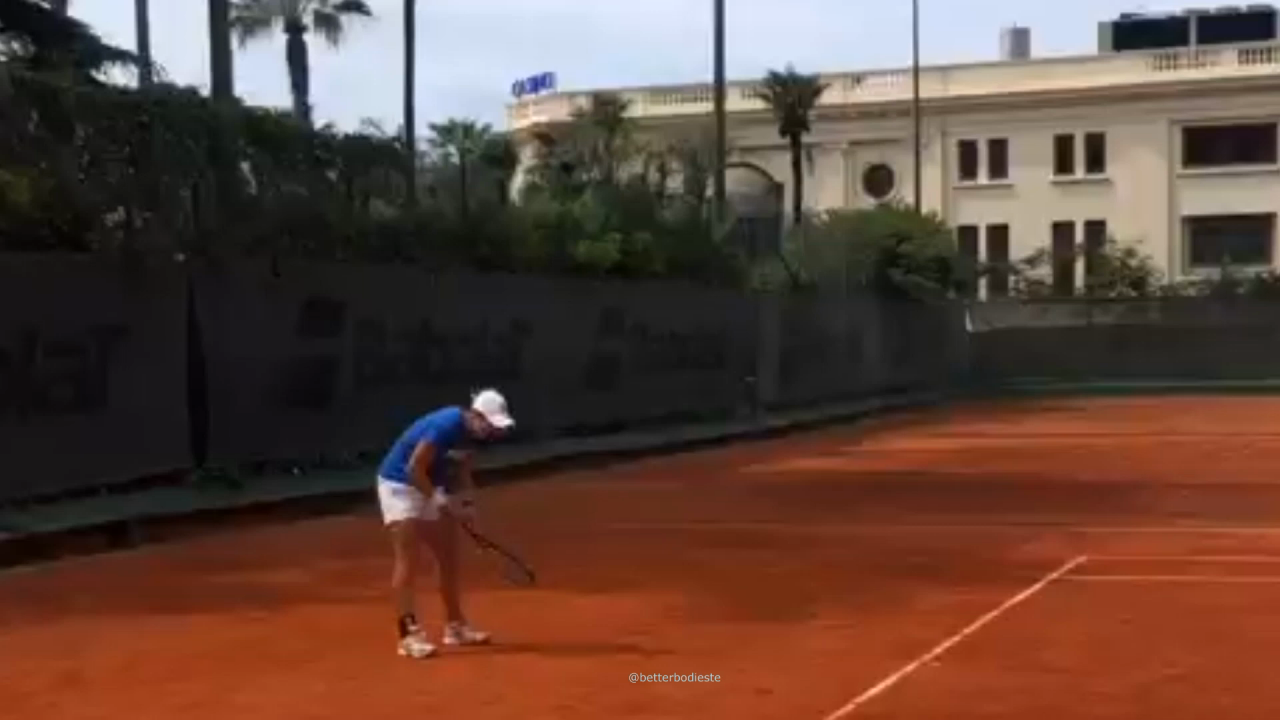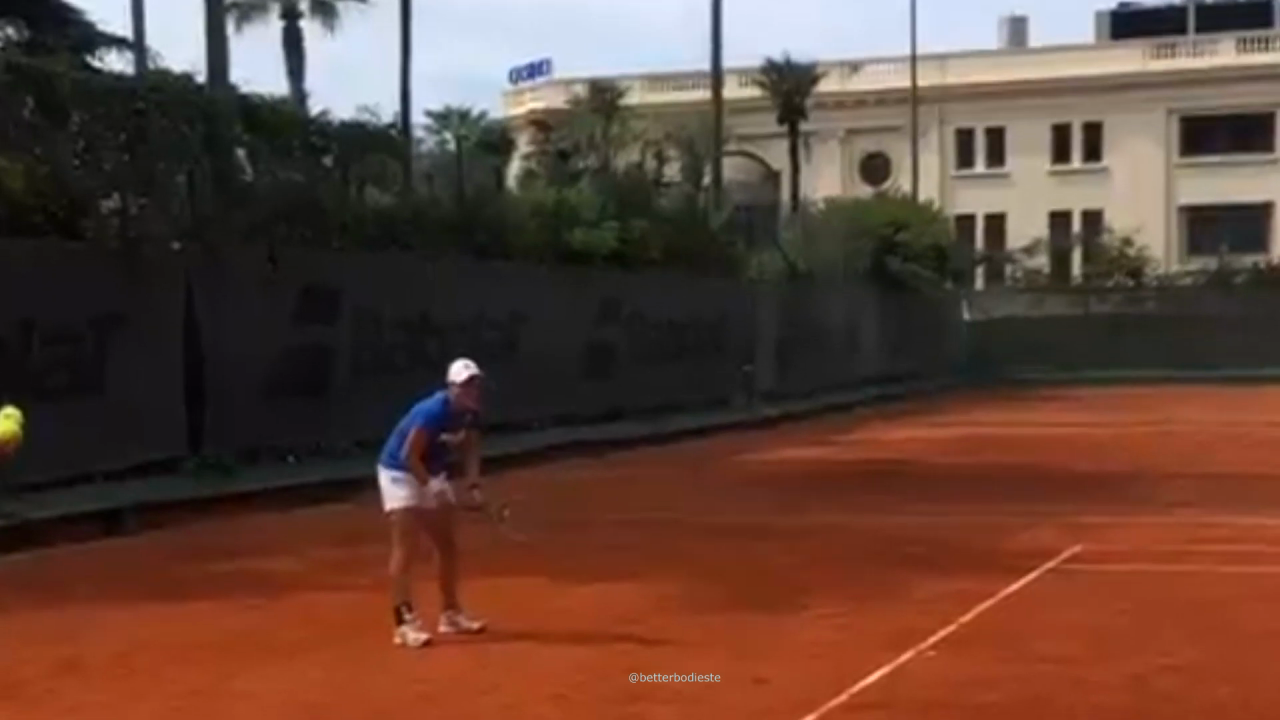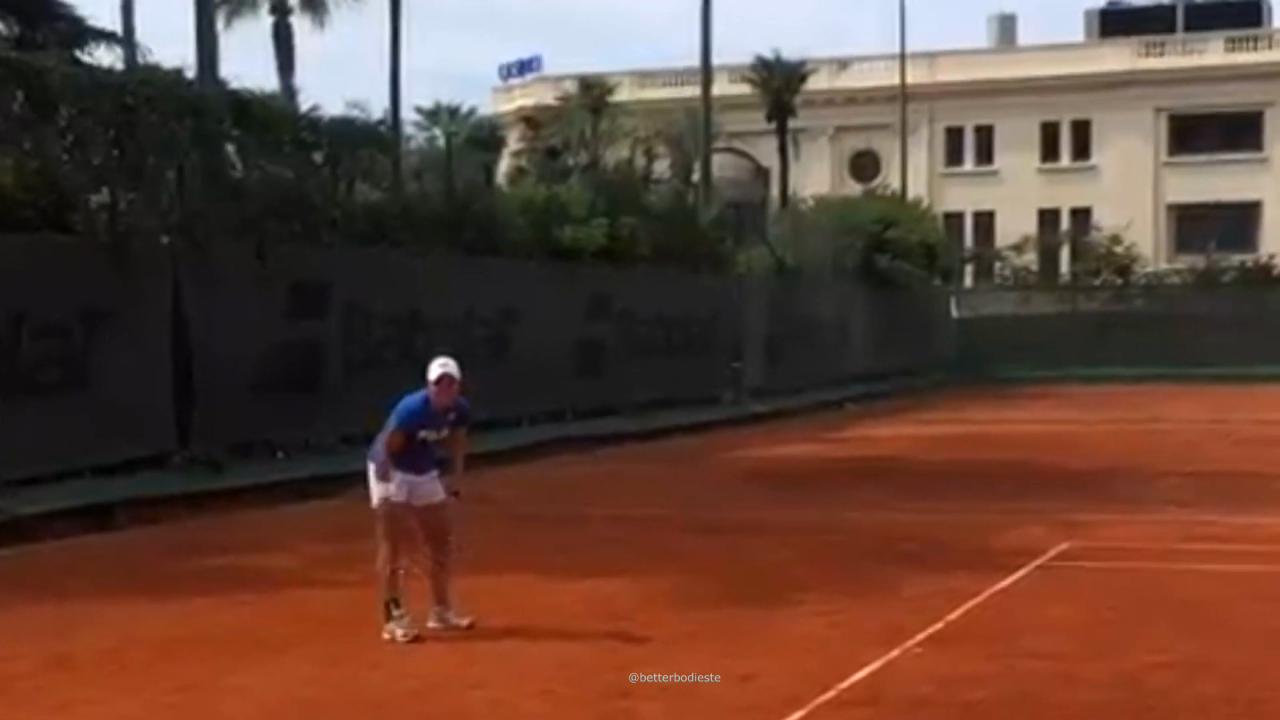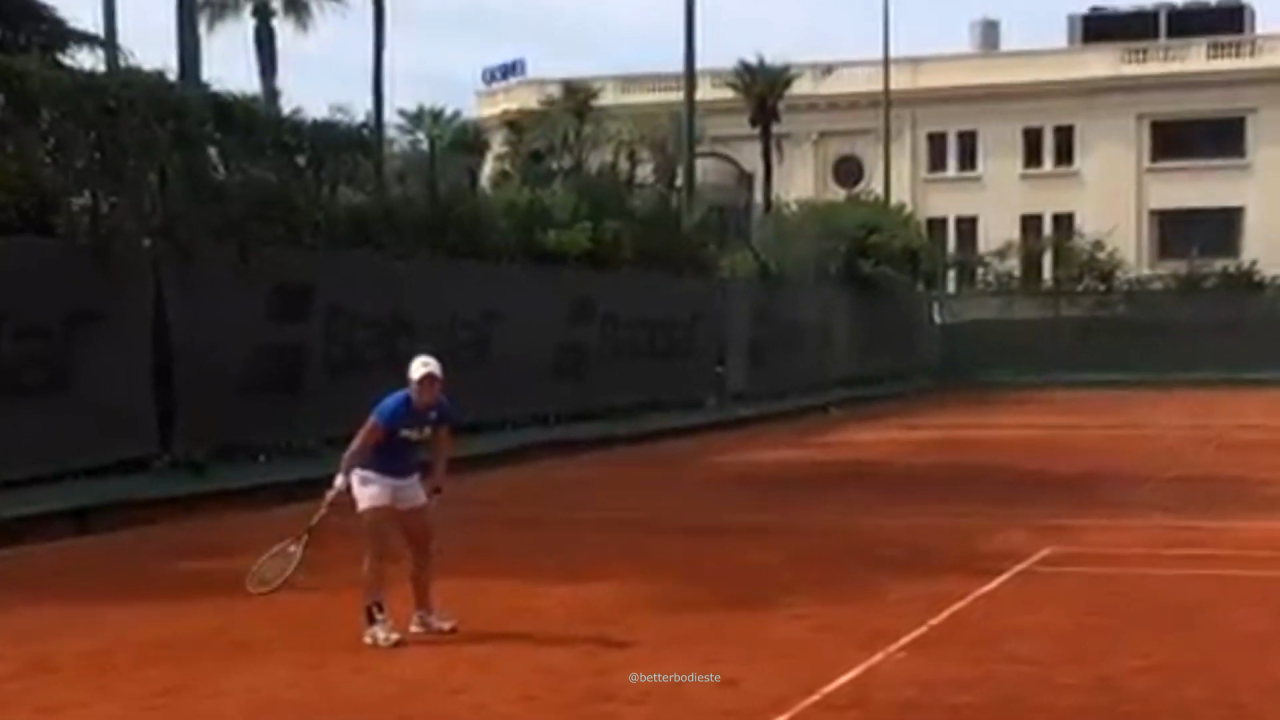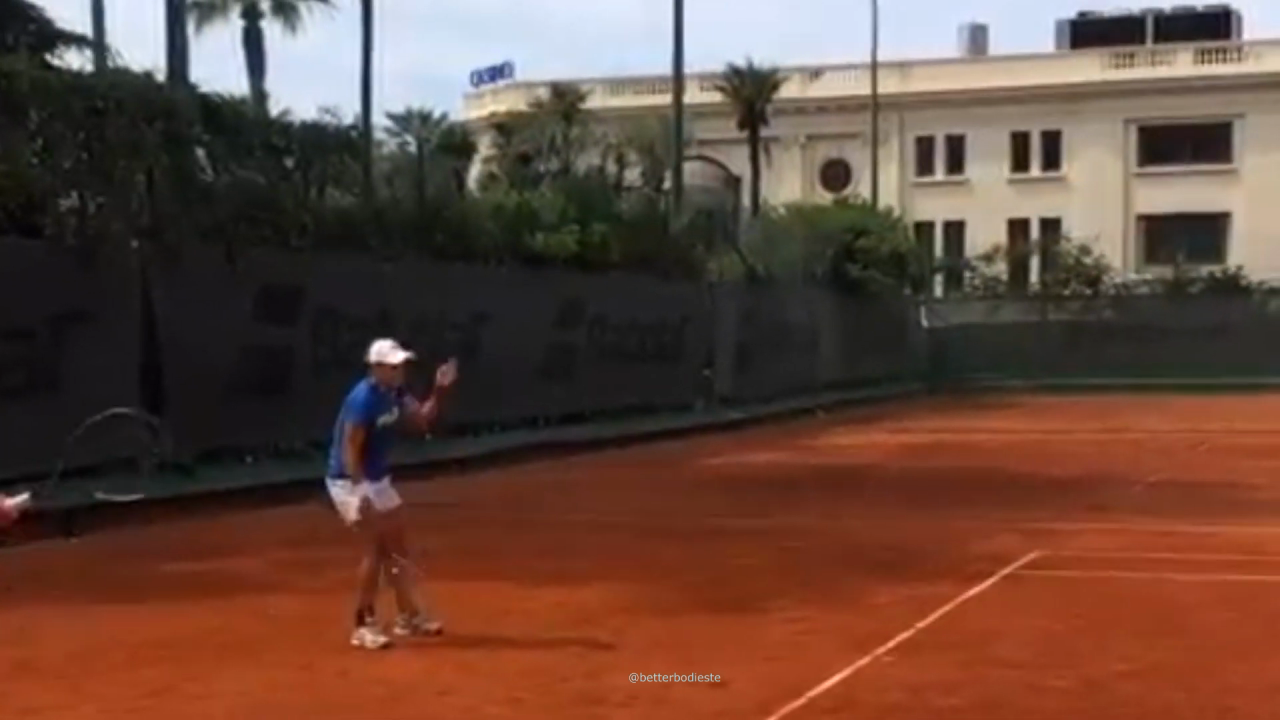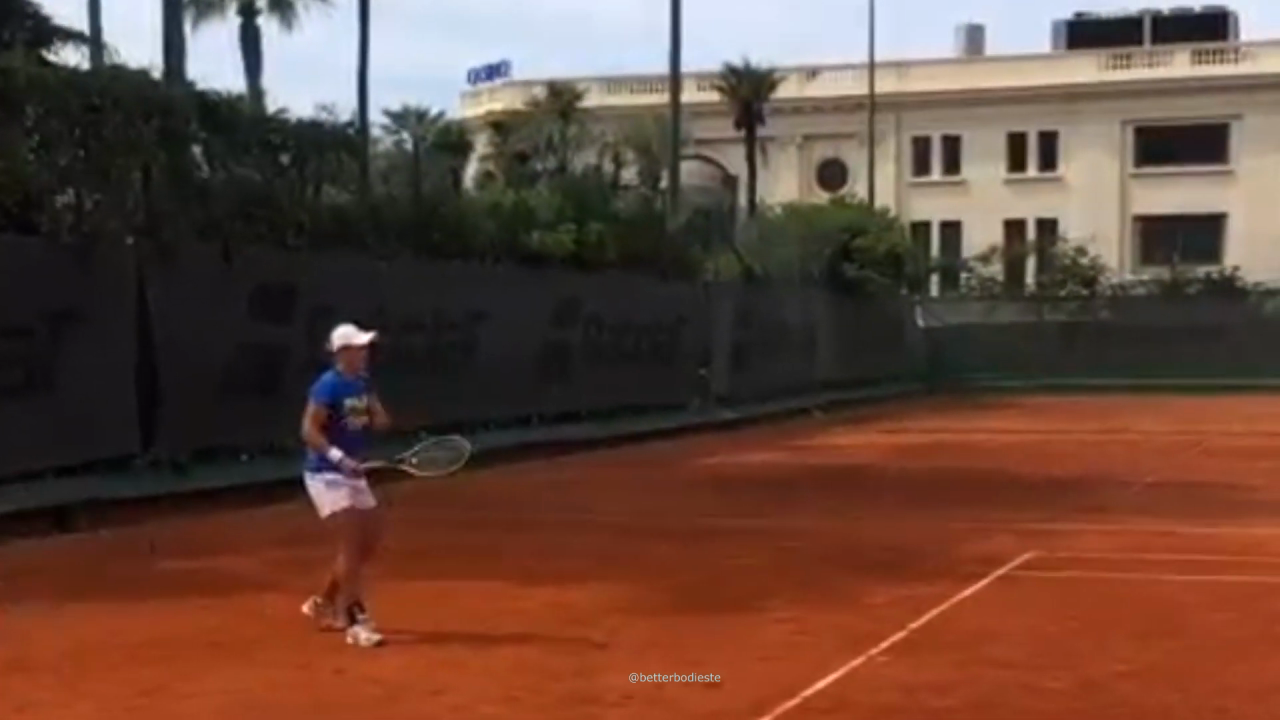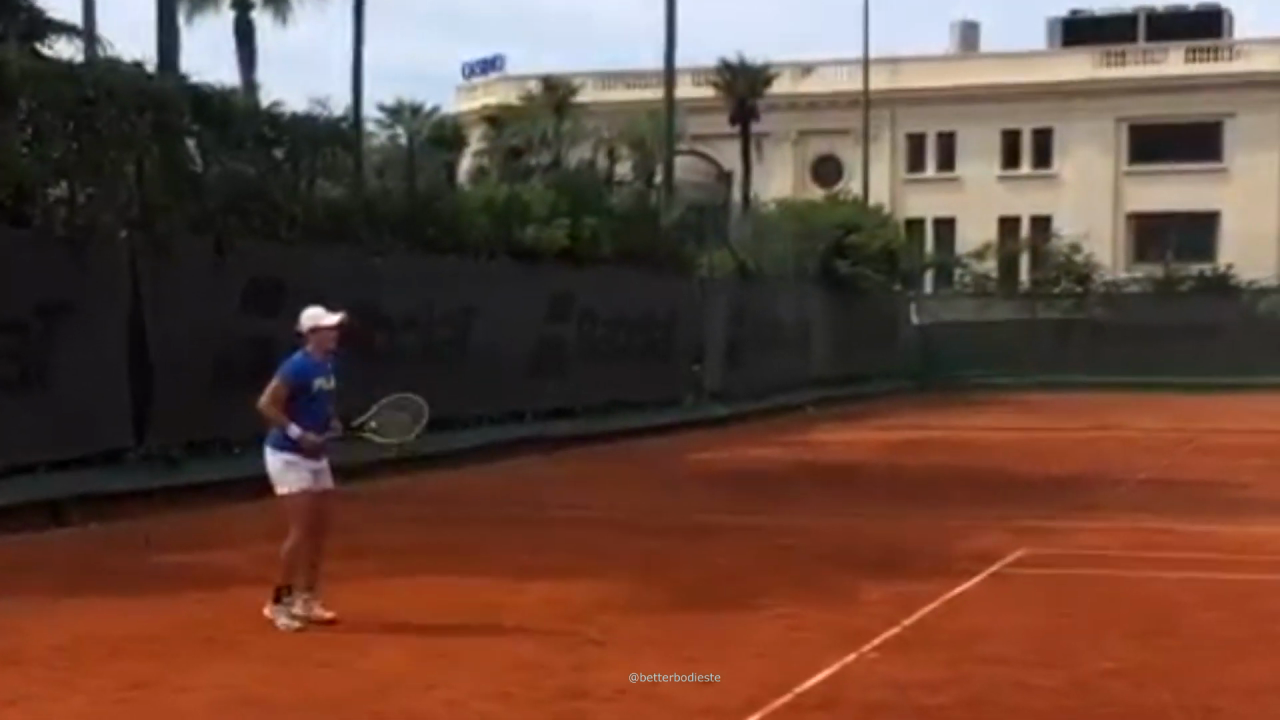
dt=0.4s
person 1, frame 1
left shoulder: (470, 431)
right shoulder: (445, 426)
left elbow: (462, 467)
right elbow: (414, 468)
left wrist: (466, 502)
right wrist: (438, 500)
left hip: (429, 489)
right hip: (399, 485)
left knee: (449, 556)
right knee: (409, 560)
left ankle: (455, 625)
right ankle: (409, 634)
person 1, frame 2
left shoulder: (470, 412)
right shoulder: (432, 411)
left elbow: (470, 449)
right elbow: (409, 456)
left wrist: (473, 484)
right wrist: (434, 488)
left hip: (433, 476)
right hip: (400, 474)
left knee: (448, 546)
right knee: (405, 548)
left ankle: (451, 614)
right ankle: (405, 623)
person 1, frame 3
left shoulder: (459, 409)
right shoulder: (411, 409)
left elbow: (457, 449)
right elbow: (384, 451)
left wrist: (452, 487)
right wrist: (383, 493)
left hip: (425, 474)
right hip: (391, 472)
left knee: (442, 542)
right knee: (392, 544)
left ankle: (441, 611)
right ankle: (394, 618)
person 1, frame 4
left shoulder: (441, 407)
right shoulder: (393, 408)
left elbow: (440, 446)
right elbow: (359, 444)
left wrist: (436, 484)
right wrist: (341, 480)
left hip: (407, 478)
right hip: (373, 476)
left knee: (423, 545)
right knee: (378, 547)
left ankle: (423, 615)
right ankle: (375, 623)
person 1, frame 5
left shoulder: (395, 391)
right shoulder: (362, 400)
left elbow: (423, 420)
right elbow: (349, 450)
left wrist: (440, 390)
right wrist: (361, 495)
left hip: (377, 479)
right hip: (349, 482)
left knee: (397, 546)
right knee: (377, 550)
left ankle: (410, 617)
right ankle: (364, 625)
person 1, frame 6
left shoulder: (362, 381)
right shoulder: (328, 385)
left elbow: (383, 419)
right elbow: (309, 430)
left wrist: (367, 420)
right wrist: (339, 458)
left hip: (354, 476)
right hip: (326, 475)
left knee: (368, 544)
right knee: (352, 545)
left ankle: (323, 605)
right ankle: (358, 622)
person 1, frame 7
left shoulder: (327, 364)
right shoulder: (296, 366)
right elbow: (265, 406)
left wrist: (331, 421)
right wrist: (296, 433)
left hip: (314, 456)
right hip: (287, 455)
left knee: (319, 529)
right knee: (301, 529)
left ankle: (306, 600)
right ankle: (278, 601)
